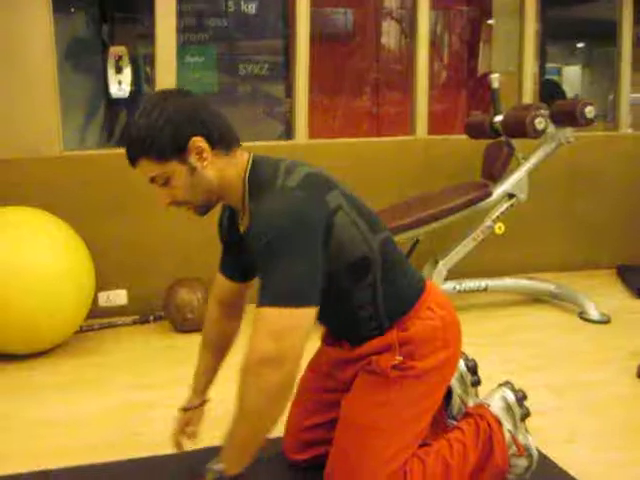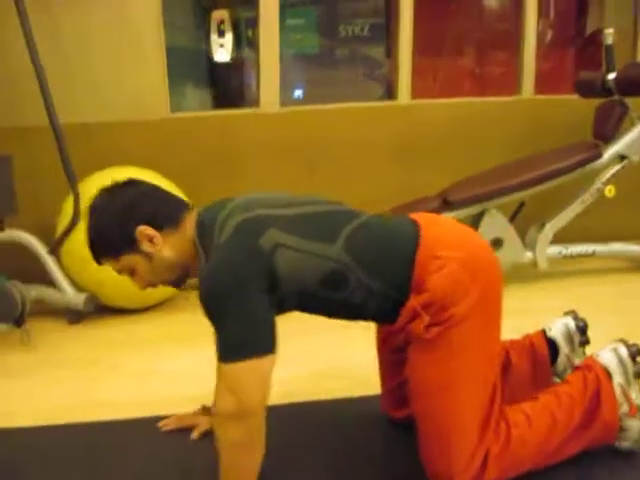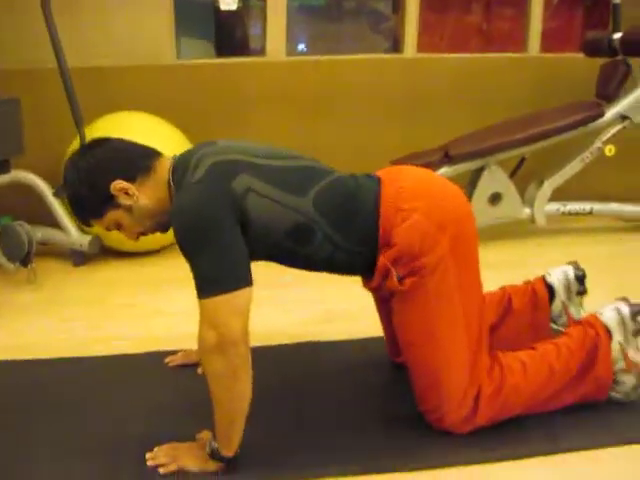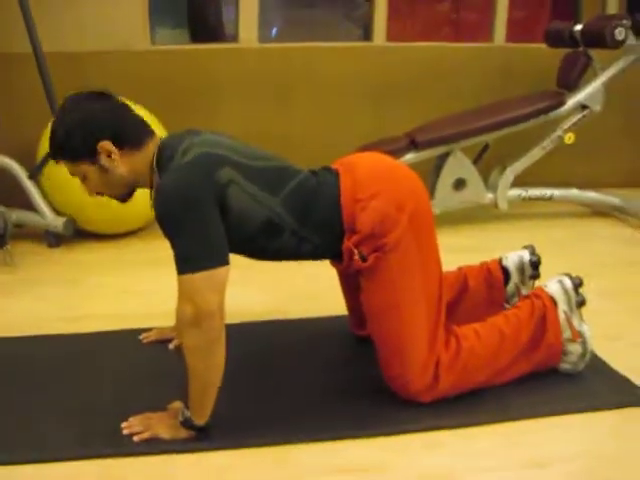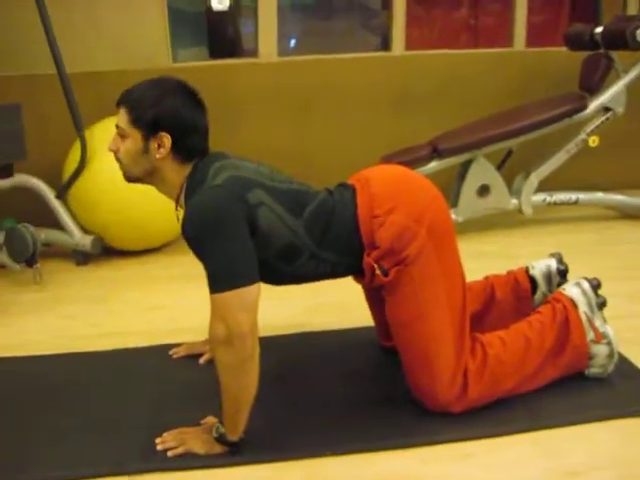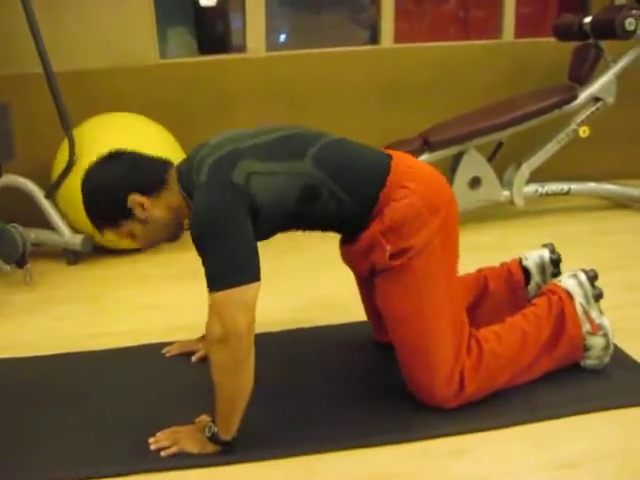
dt=0.7s
person 1, frame 1
left shoulder: (285, 210)
right shoulder: (237, 213)
left elbow: (273, 360)
right elbow: (223, 306)
right wrist: (195, 399)
left hip: (408, 341)
right hip: (353, 335)
left ankle: (493, 431)
right ankle: (440, 397)
person 1, frame 2
left shoulder: (226, 268)
right shoulder: (225, 226)
left elbow: (245, 411)
right wrist: (217, 407)
left hip: (449, 278)
right hip: (426, 250)
right knee: (405, 408)
right ankle: (549, 351)
person 1, frame 3
left shoulder: (196, 208)
right shoulder: (202, 170)
left elbow: (227, 339)
right wrist: (215, 347)
left hip: (418, 228)
right hip: (406, 198)
left knee: (455, 402)
right knee: (411, 350)
right ankle: (547, 296)
person 1, frame 4
left shoulder: (178, 189)
right shoulder: (182, 152)
left elbow: (206, 316)
left wrist: (192, 420)
right wrist: (187, 324)
left hip: (379, 209)
right hip: (362, 185)
left knee: (417, 374)
right knee: (374, 325)
left ankle: (547, 315)
right ankle: (505, 277)
person 1, frame 5
left shoulder: (208, 210)
right shoulder: (210, 176)
left elbow: (239, 334)
left wrist: (227, 435)
right wrist: (218, 338)
left hip: (397, 222)
right hip: (383, 196)
left knee: (446, 385)
right knee: (401, 338)
left ankle: (572, 322)
right ankle: (531, 284)
person 1, frame 6
left shoulder: (212, 207)
right shoulder: (199, 173)
left elbow: (235, 336)
left wrist: (219, 435)
right wrist: (213, 336)
left hip: (406, 210)
right hip: (388, 190)
left knee: (440, 380)
right knee: (394, 329)
left ankle: (566, 312)
right ankle: (525, 276)
